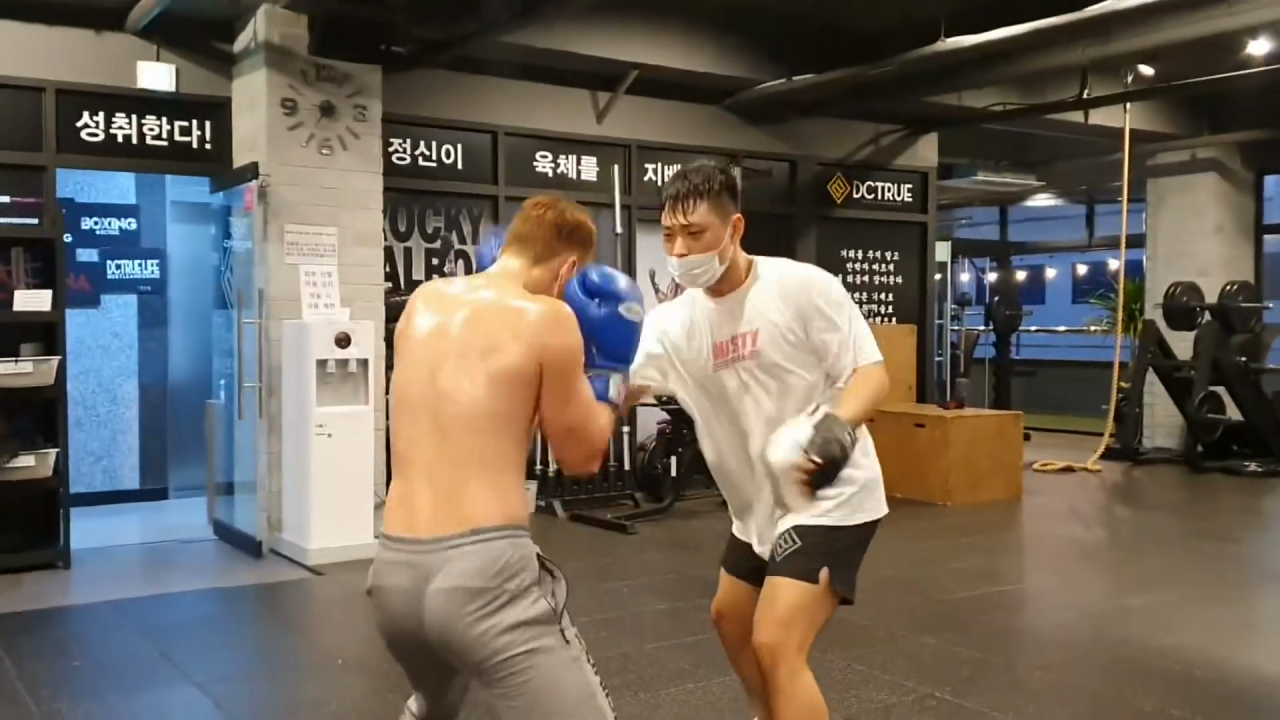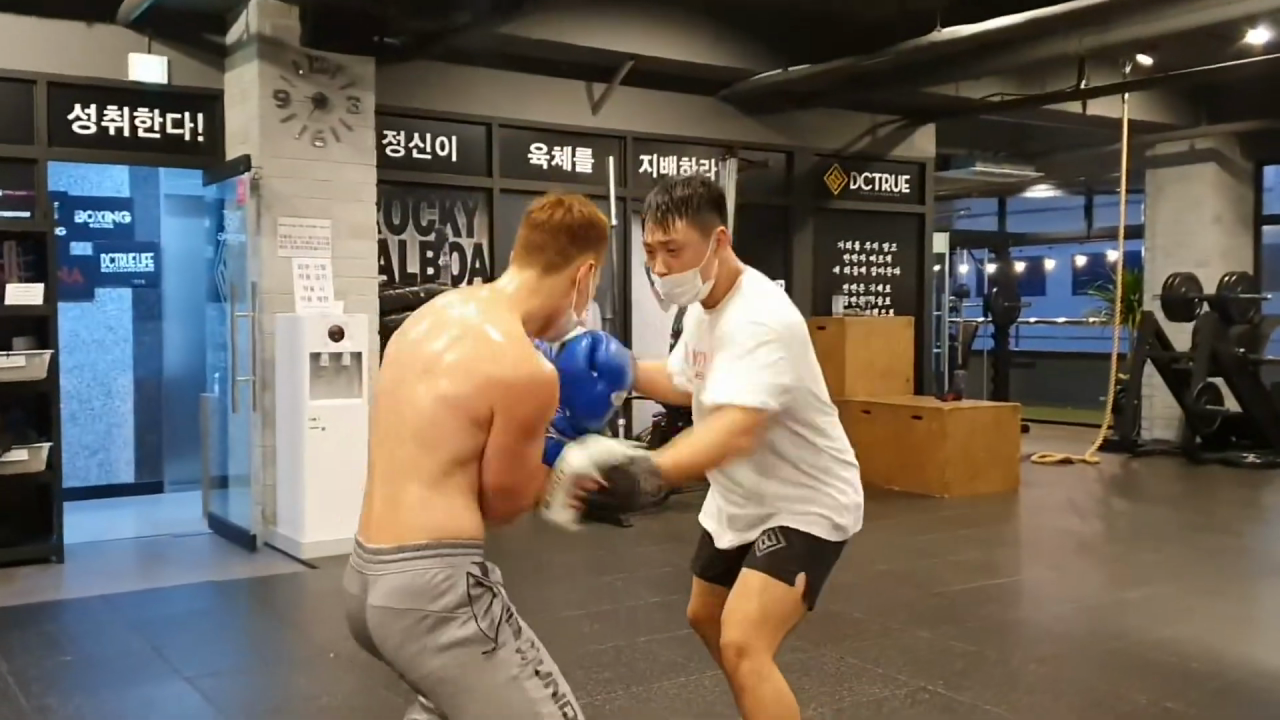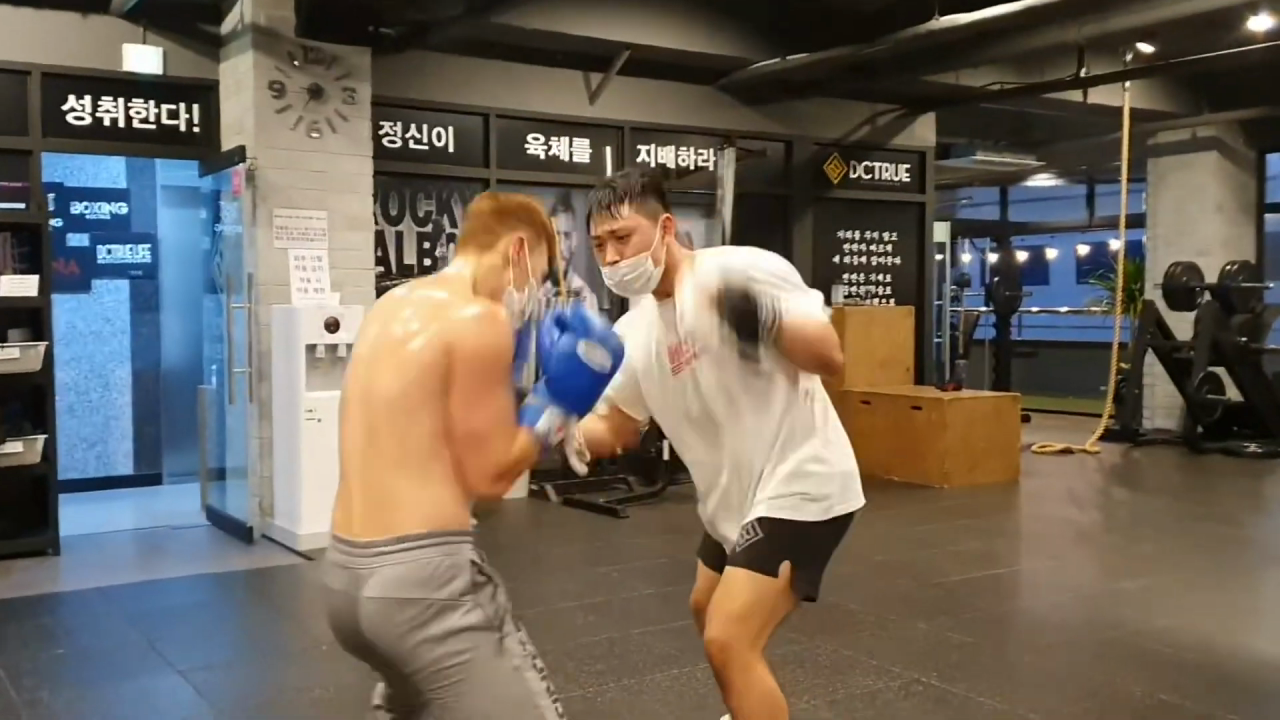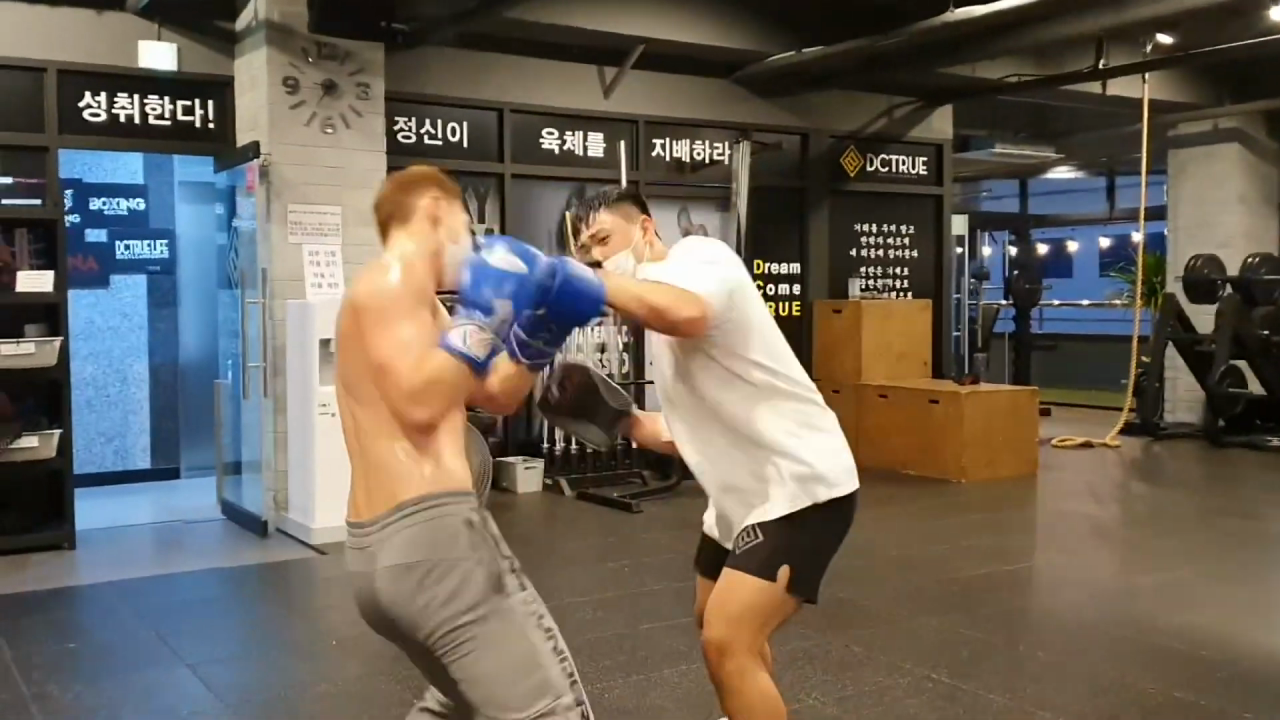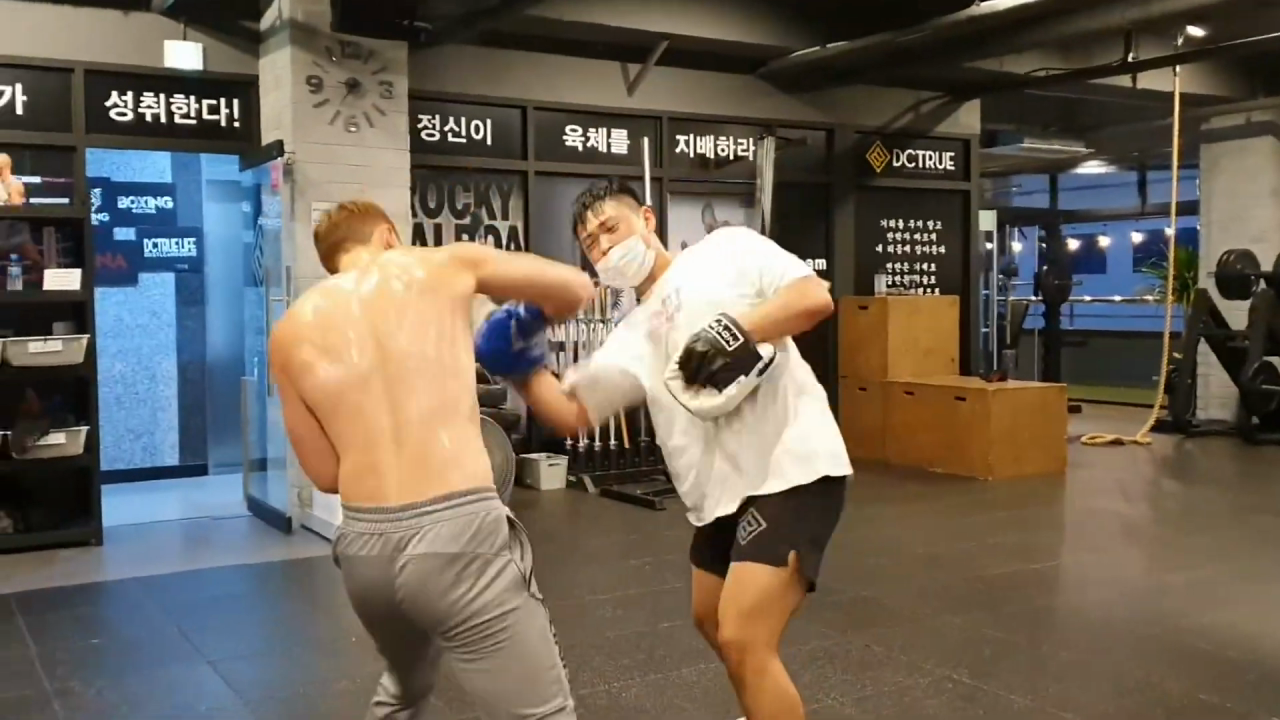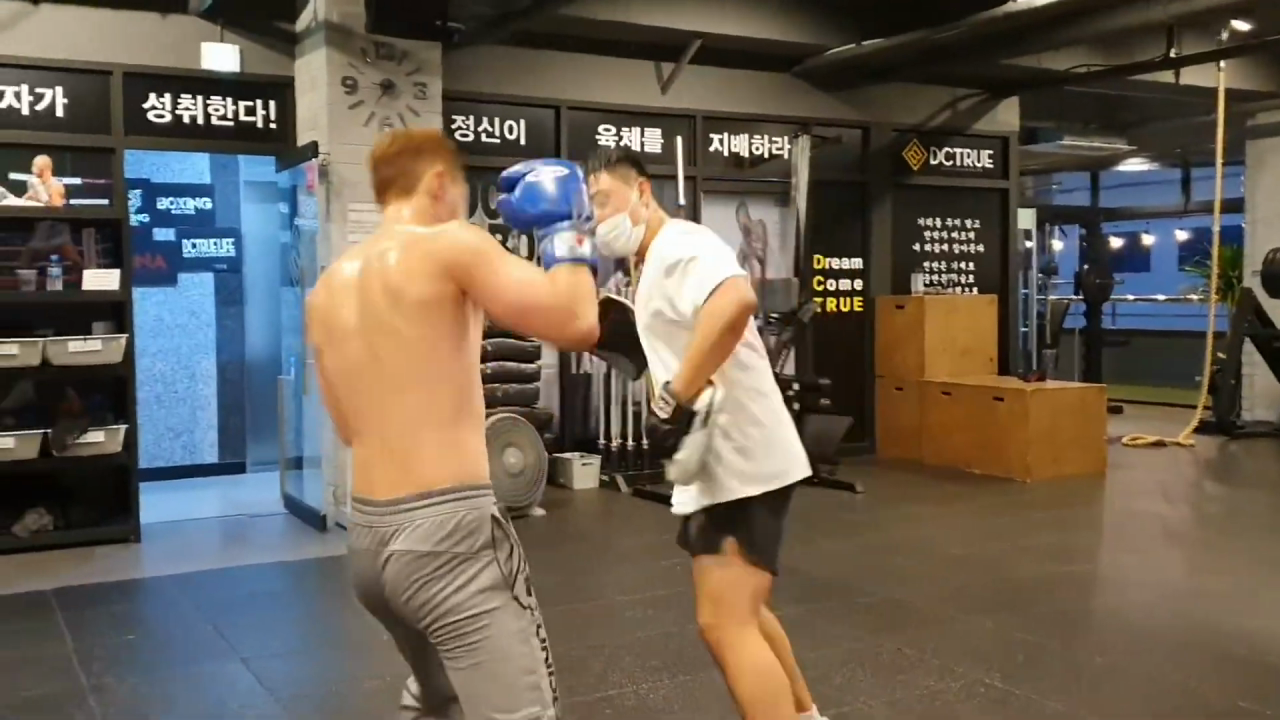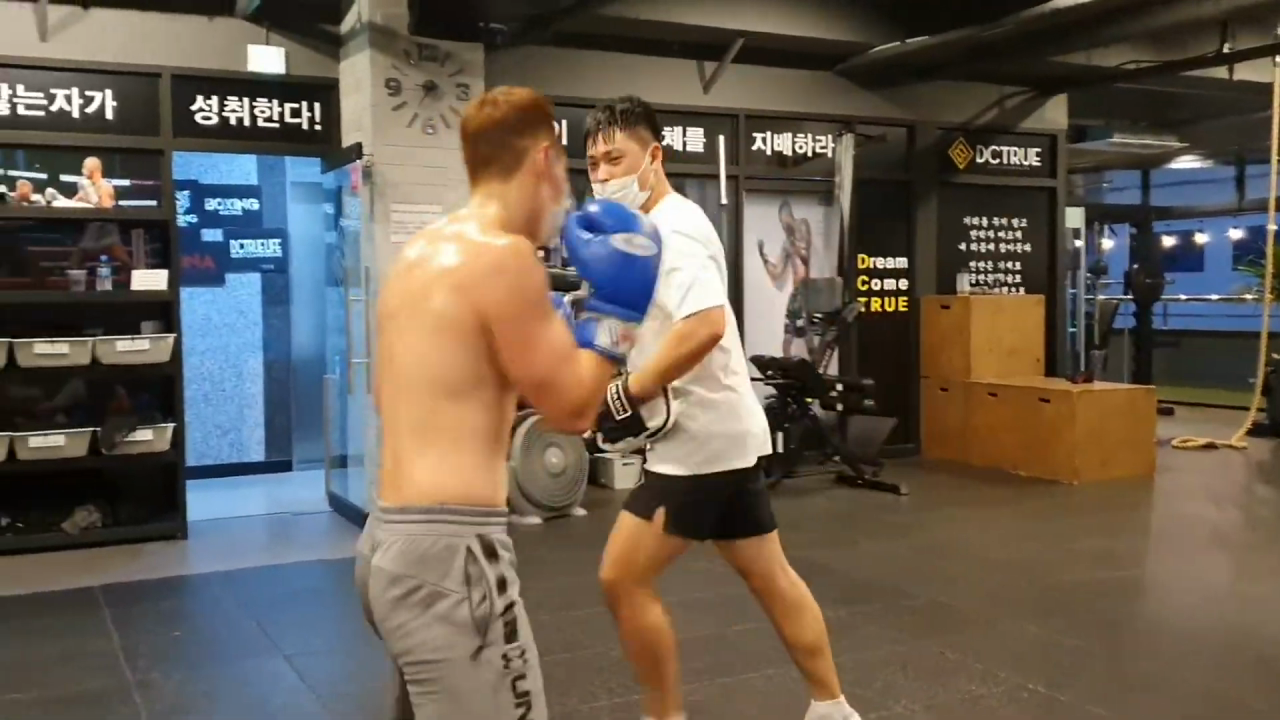
dt=0.2s
person 1, frame 1
left shoulder: (800, 288)
right shoulder: (676, 317)
left elbow: (870, 372)
left wrist: (838, 428)
left hip: (831, 500)
right hip: (759, 507)
left knee: (775, 645)
right knee: (729, 617)
person 1, frame 2
left shoulder: (760, 314)
right shoulder: (700, 308)
left elbow: (733, 430)
right elbow: (689, 388)
left wrist: (645, 470)
left hip: (801, 505)
right hip: (737, 501)
left knee: (744, 644)
right knee: (706, 620)
person 1, frame 3
left shoulder: (741, 270)
right shoulder: (634, 333)
left elbow: (826, 355)
right elbow: (614, 429)
left wrist: (770, 325)
right wrist: (577, 440)
left hip: (804, 490)
right hip: (740, 498)
left knee: (729, 640)
right knee: (709, 612)
person 1, frame 4
left shoulder: (697, 256)
right shoulder: (662, 343)
left elbow: (686, 315)
right elbow: (681, 435)
left hip: (802, 486)
right hip: (743, 497)
left knee: (726, 643)
right knee: (715, 622)
person 1, frame 5
left shoulder: (724, 251)
right shoulder: (631, 335)
left elbow: (813, 298)
right elbow: (569, 415)
left wrist: (733, 330)
right wrist: (521, 366)
left hip: (790, 472)
right hip: (721, 489)
left knee: (742, 639)
right knee: (715, 622)
person 1, frame 6
left shoulder: (676, 244)
right shoulder: (658, 263)
left elbow: (735, 300)
left wrist: (675, 399)
left hip: (740, 463)
right hip: (725, 463)
left knee: (722, 625)
right knee: (737, 608)
person 1, frame 7
left shoulder: (674, 230)
right shoulder: (659, 229)
left elbow: (705, 327)
left wrist: (627, 392)
left hip: (701, 436)
right hip: (727, 433)
left knee: (623, 578)
right knee: (770, 576)
person 2, frame 1
left shoulder: (424, 303)
right shoulder: (548, 322)
right elbow: (582, 456)
right wrist: (610, 366)
left hip: (396, 572)
right hip: (486, 575)
person 2, frame 2
left shoulder: (442, 309)
right shoulder: (523, 367)
right elbow: (499, 505)
right wrist: (567, 430)
left hip: (367, 581)
right hip: (431, 589)
person 2, frame 3
left shoulder: (395, 305)
right shoulder: (476, 324)
right elbow: (485, 479)
right wrist: (558, 404)
left hip: (347, 576)
right hip: (427, 577)
person 2, frame 4
left shoulder: (382, 291)
right shoulder: (391, 276)
left elbow: (494, 396)
right elbow: (421, 403)
left wrist: (540, 332)
right wrist: (484, 317)
left hip: (375, 558)
right hip: (438, 543)
person 2, frame 5
left shoulder: (291, 329)
right shoulder: (444, 264)
left elbow: (325, 474)
right elbow: (576, 289)
left hip: (364, 546)
right hip: (459, 532)
person 2, frame 6
left shoulder: (328, 288)
right shoulder: (447, 248)
right elbow: (577, 325)
right wrist: (565, 227)
left hip: (373, 535)
right hip: (447, 534)
person 2, frame 7
left shoulder: (420, 255)
right shoulder: (501, 259)
right elbow: (566, 412)
right wrist: (614, 311)
left hip: (388, 541)
right hip: (444, 552)
